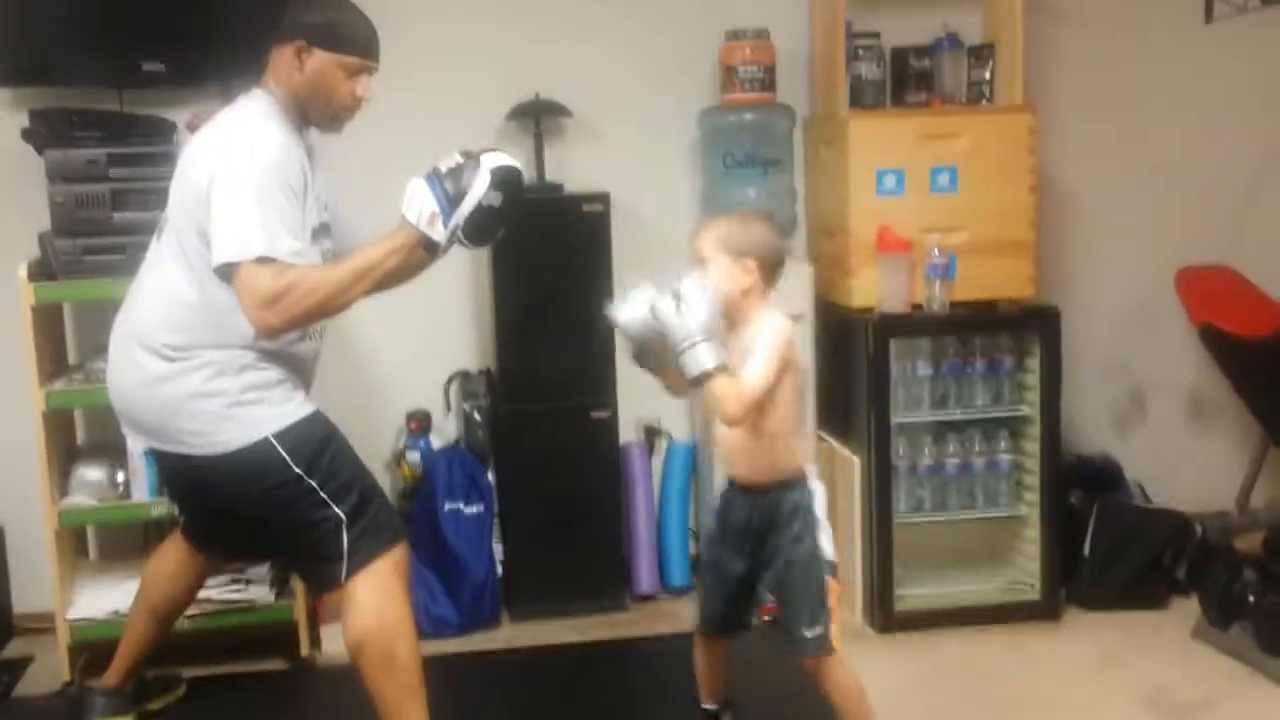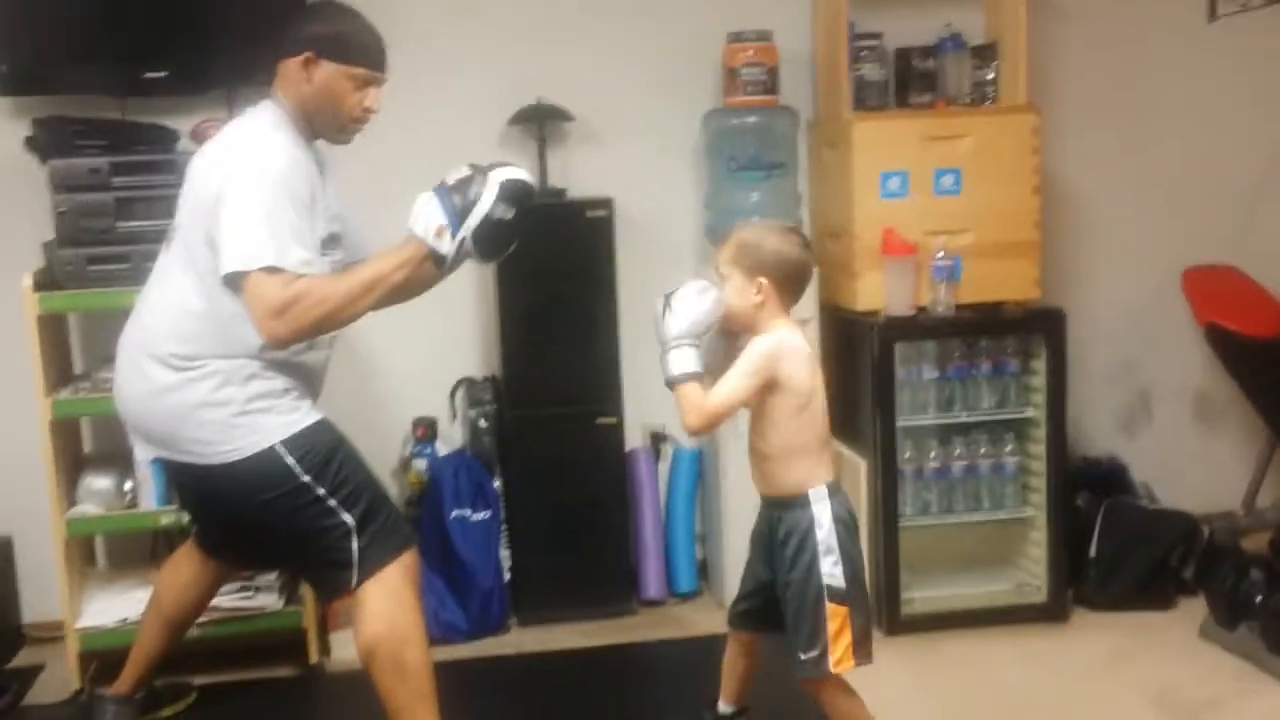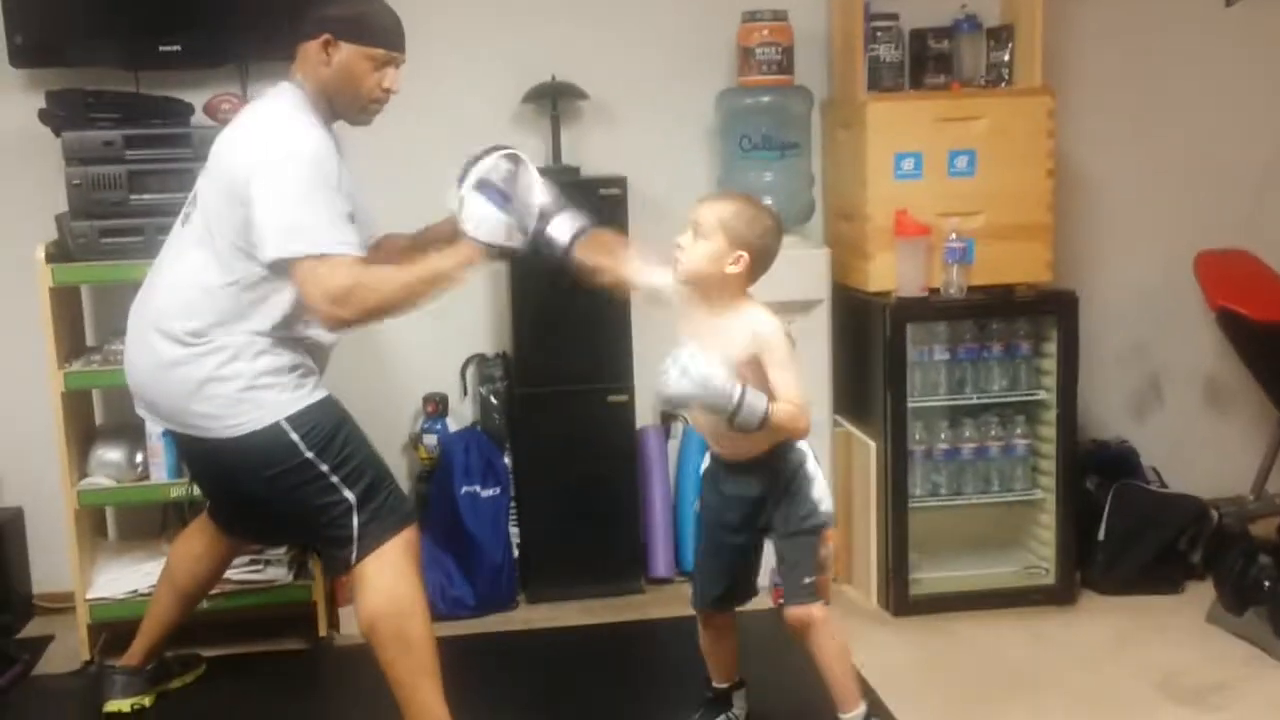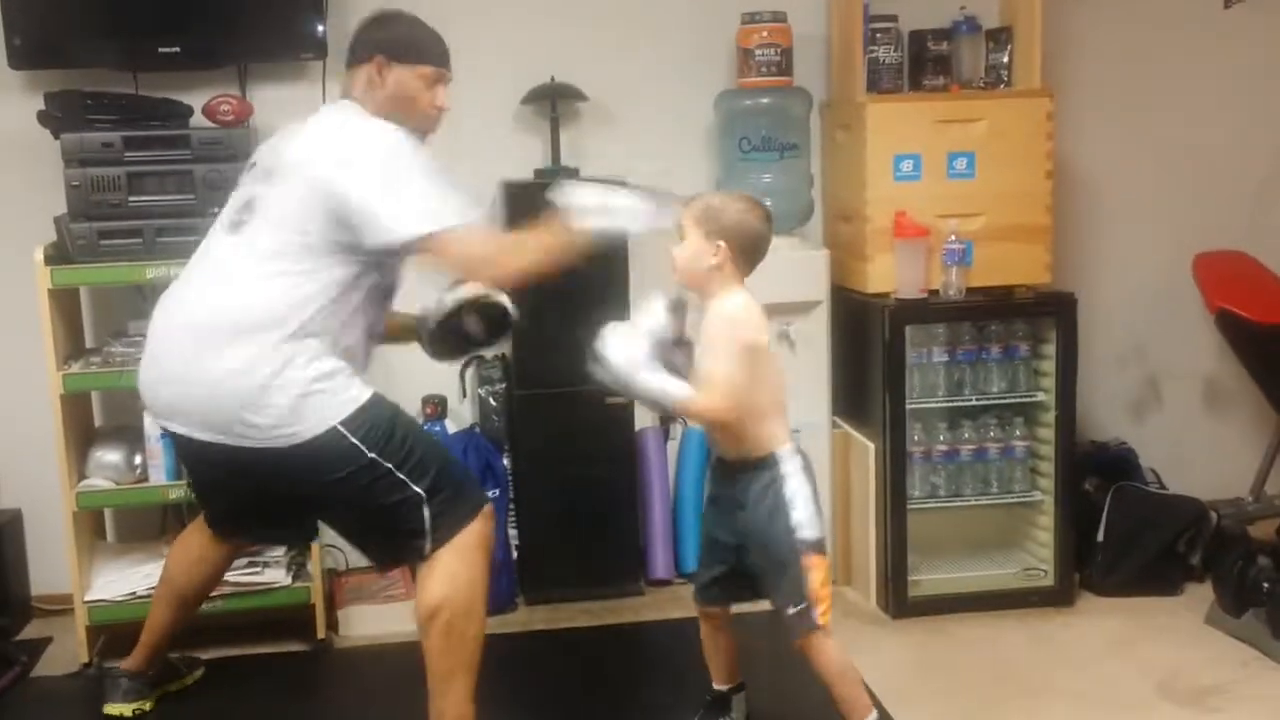
dt=0.4s
person 1, frame 1
left shoulder: (273, 142)
right shoulder: (257, 145)
left elbow: (350, 271)
right elbow: (272, 305)
left wrist: (440, 231)
right wrist: (416, 233)
left hip: (170, 387)
right hip: (213, 397)
left knee: (208, 536)
right knee: (376, 555)
person 1, frame 2
left shoulder: (287, 154)
right shoulder: (265, 156)
left elbow: (357, 283)
right elbow: (282, 315)
left wrist: (449, 245)
right wrist: (424, 244)
left hip: (180, 393)
right hip: (223, 405)
left knee: (222, 544)
right knee: (388, 563)
person 1, frame 3
left shoulder: (297, 131)
right shoulder: (290, 141)
left elbow: (358, 262)
right elbow: (341, 299)
left wrist: (457, 225)
right wrist: (475, 243)
left hip: (185, 365)
right hip: (228, 378)
left knee: (238, 516)
right knee: (386, 538)
person 1, frame 4
left shoulder: (309, 143)
right shoulder: (370, 147)
right elbow: (494, 266)
left wrist: (419, 328)
right wrist: (588, 221)
left hip: (182, 373)
right hip: (264, 388)
left knee: (230, 521)
right knee: (461, 527)
person 2, frame 1
left shoulder: (774, 330)
right shoulder: (720, 327)
left elbow: (734, 408)
right elbow: (679, 383)
left wrist: (694, 340)
right wrist: (650, 343)
left hip: (790, 504)
right hip: (739, 499)
left knee: (816, 649)
right knee: (711, 626)
person 2, frame 2
left shoulder: (771, 348)
right shoulder: (769, 343)
left elbow: (698, 418)
right elbow: (727, 397)
left wrist: (680, 345)
right wrist: (700, 341)
left hip: (811, 520)
right hip: (779, 513)
left knee: (820, 671)
right knee: (743, 626)
person 2, frame 3
left shoulder: (763, 328)
right shoulder: (683, 291)
left elbow: (797, 422)
right elbow: (610, 258)
left wrist: (728, 397)
right wrist: (553, 215)
left hip: (783, 476)
right hip: (725, 475)
left knee: (805, 612)
right knee: (711, 606)
person 2, frame 4
left shoulder: (731, 313)
right shoulder: (726, 310)
left elbow: (719, 411)
left wrist: (643, 378)
right wrist: (659, 362)
left hip: (775, 480)
right hip: (730, 477)
left knee: (807, 625)
right knee: (710, 604)
